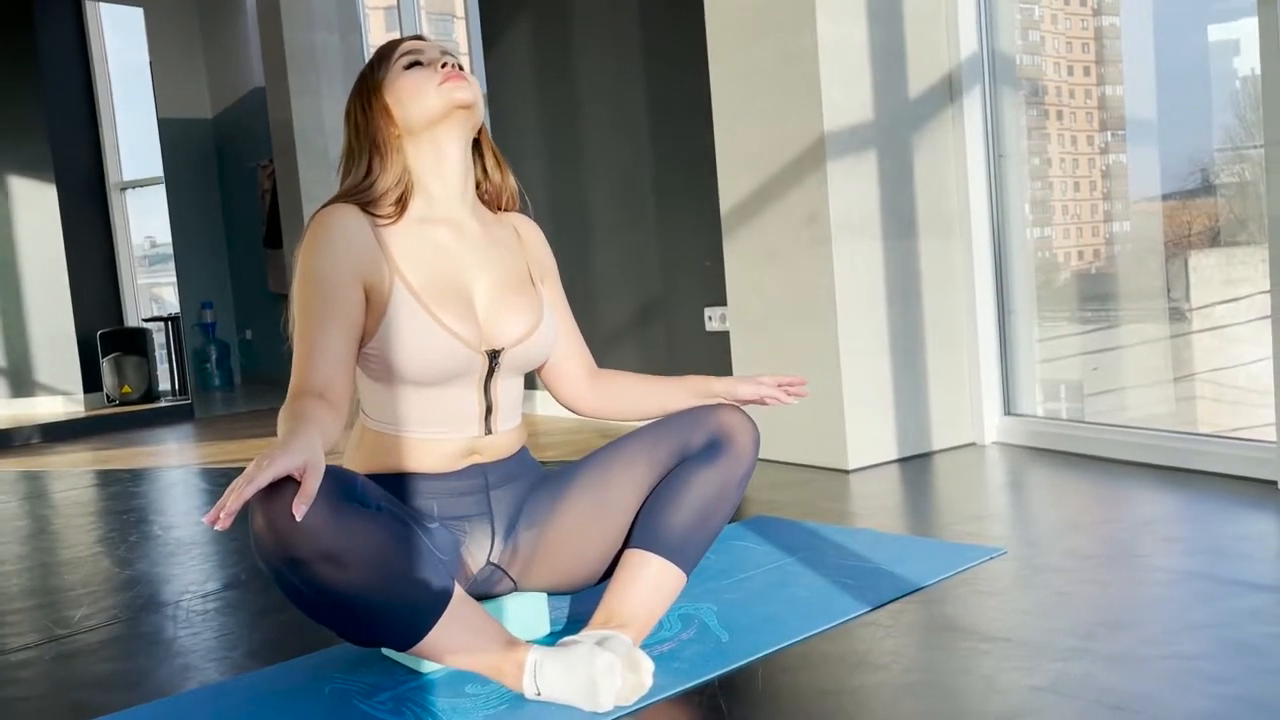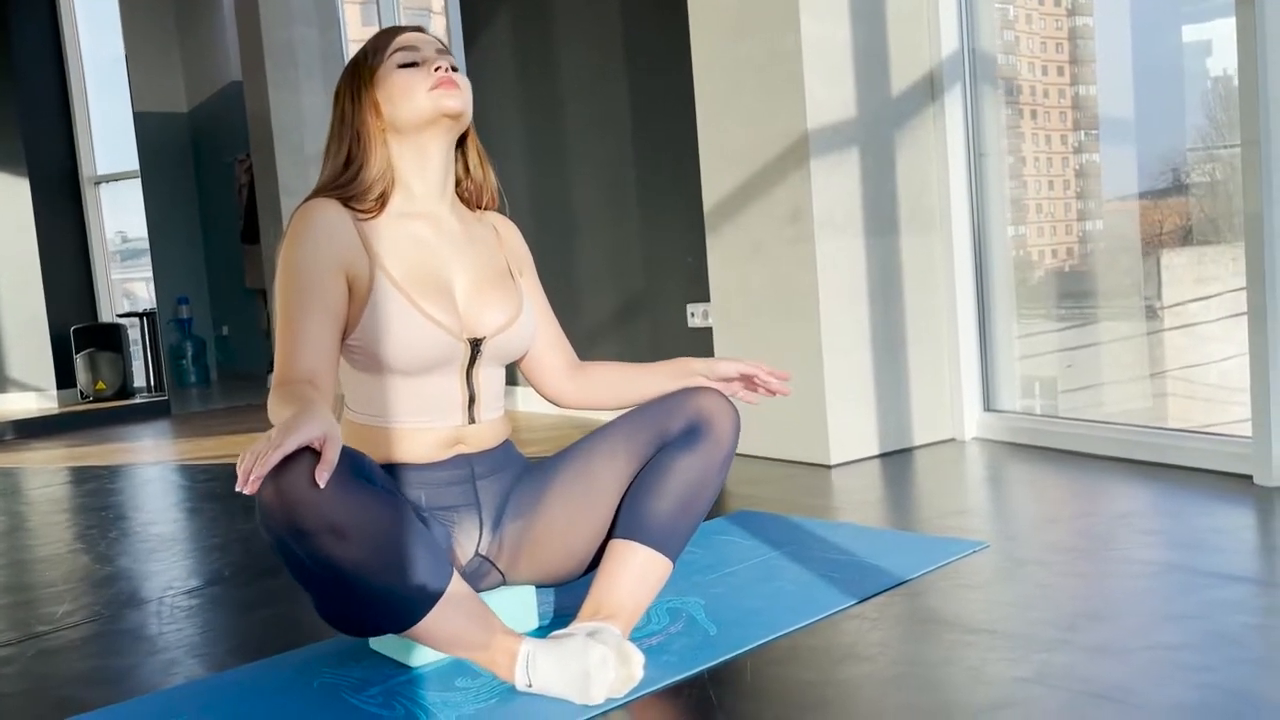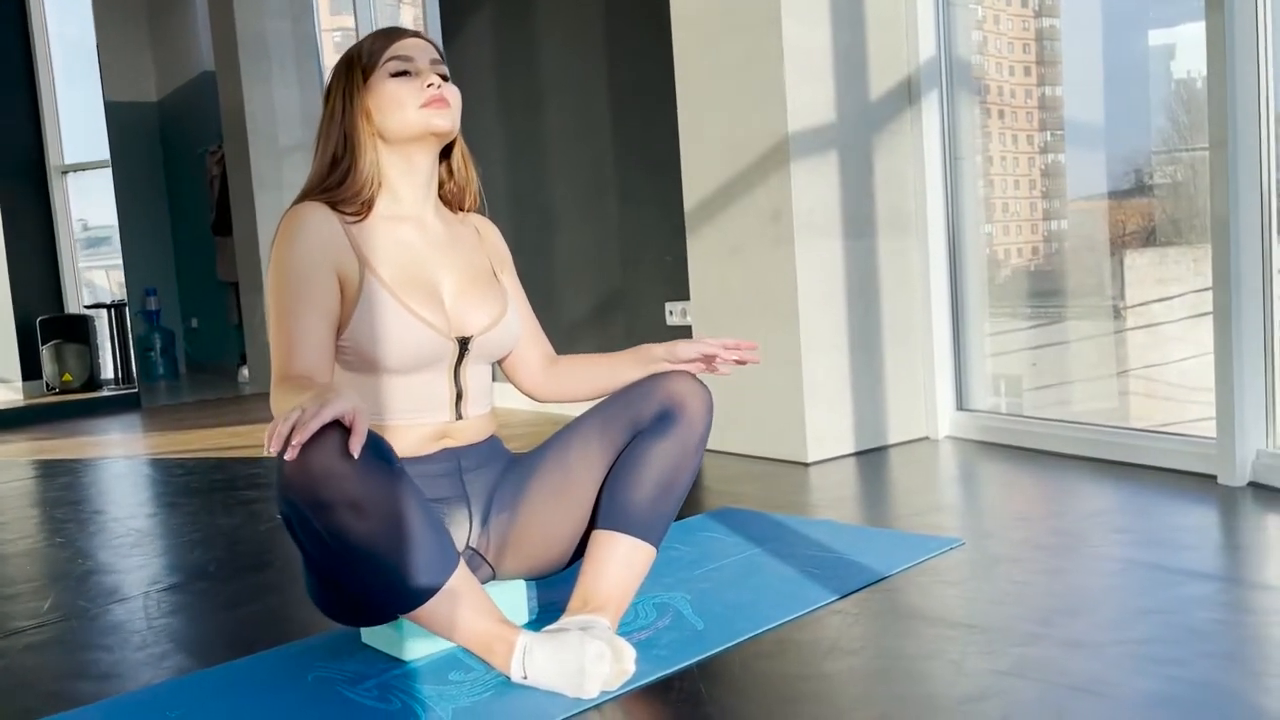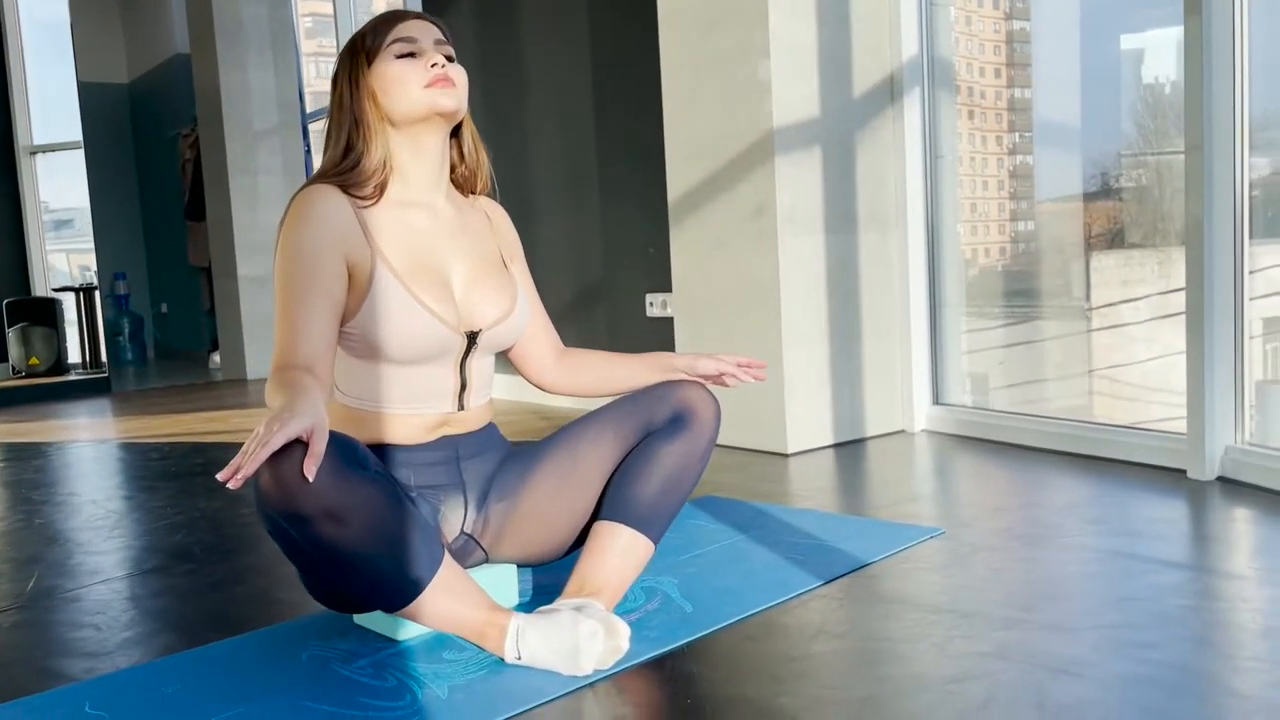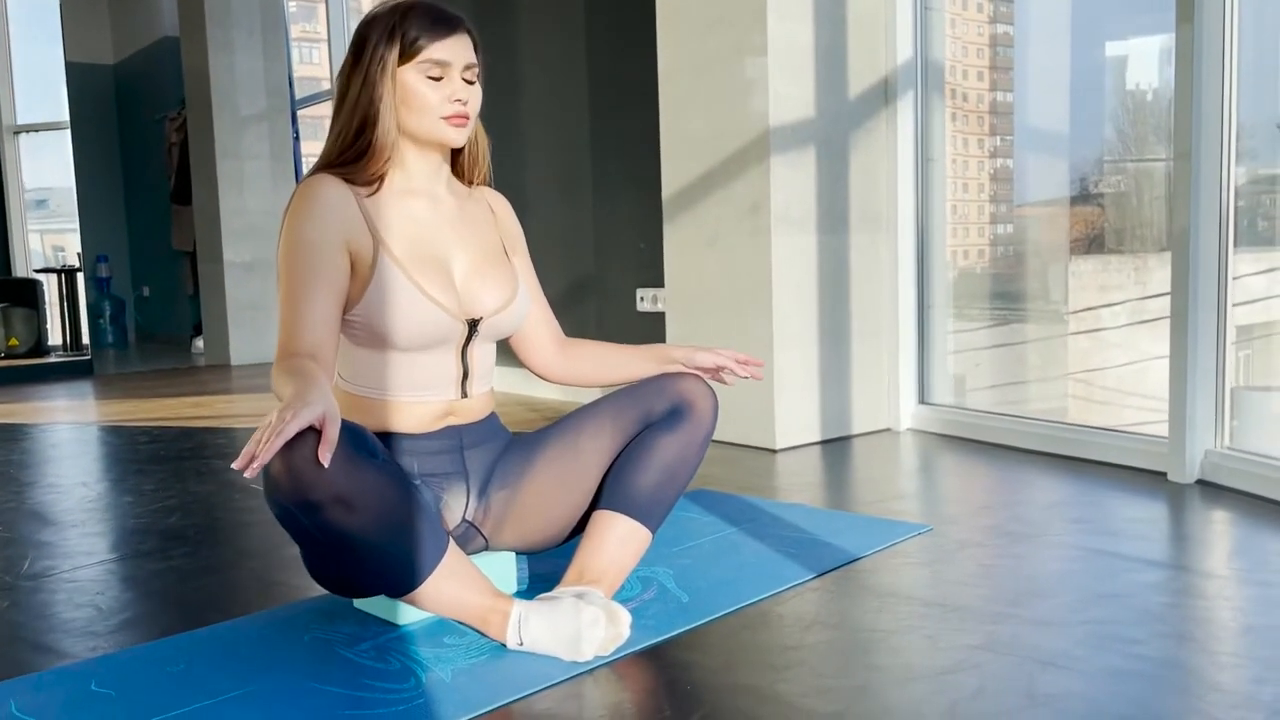
dt=0.5s
person 1, frame 1
left shoulder: (521, 237)
right shoulder: (349, 232)
left elbow: (582, 385)
right elbow: (318, 393)
left wrist: (715, 387)
right wrist: (301, 438)
left hip: (520, 507)
right hip: (404, 527)
left knee: (724, 433)
right knee: (293, 515)
left ankle: (611, 641)
right ankle: (522, 666)
person 1, frame 2
left shoulder: (498, 235)
right shoulder: (331, 227)
left elbow: (563, 377)
right elbow: (299, 383)
left wrist: (692, 367)
right wrist: (309, 415)
left hip: (507, 502)
right hip: (391, 522)
left knee: (704, 411)
right knee: (301, 483)
left ankle: (600, 634)
right ankle: (516, 657)
person 1, frame 3
left shoulder: (480, 235)
right shoulder: (319, 229)
left elbow: (543, 374)
right elbow: (294, 385)
left wrist: (660, 354)
right wrist: (326, 398)
left hip: (494, 497)
right hip: (387, 523)
left knee: (678, 398)
right knee: (320, 460)
left ankle: (589, 626)
right ankle: (514, 648)
person 1, frame 4
left shoulder: (488, 219)
right shoulder: (328, 212)
left elbow: (549, 362)
right elbow: (296, 368)
left wrist: (675, 363)
right wrist: (303, 404)
left hip: (490, 482)
right hip: (380, 502)
left knee: (686, 408)
right knee: (293, 474)
left ankle: (582, 610)
right ankle: (506, 631)
person 1, frame 5
left shoulder: (490, 209)
right shoulder: (332, 202)
left elbow: (550, 352)
right elbow: (300, 355)
left wrist: (672, 355)
right wrist: (311, 392)
left hip: (490, 471)
right hip: (384, 488)
left knee: (684, 398)
right knee: (304, 462)
left ankle: (581, 598)
right ankle: (507, 618)
